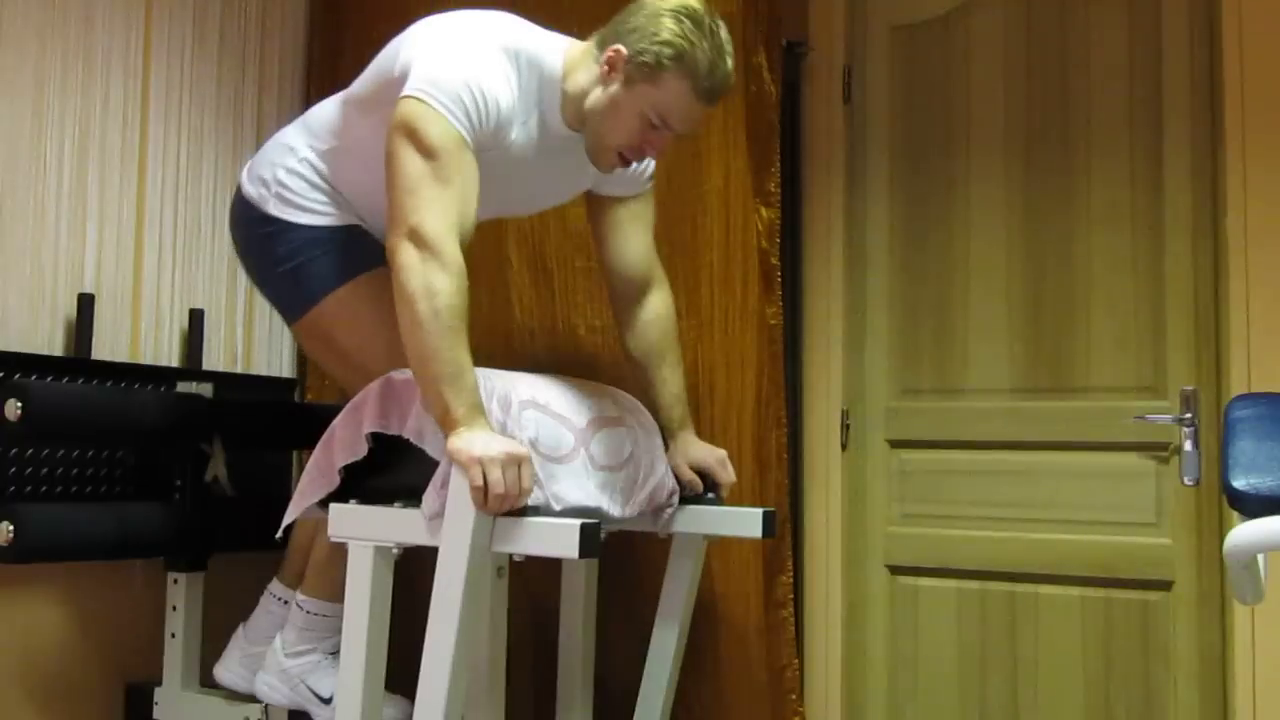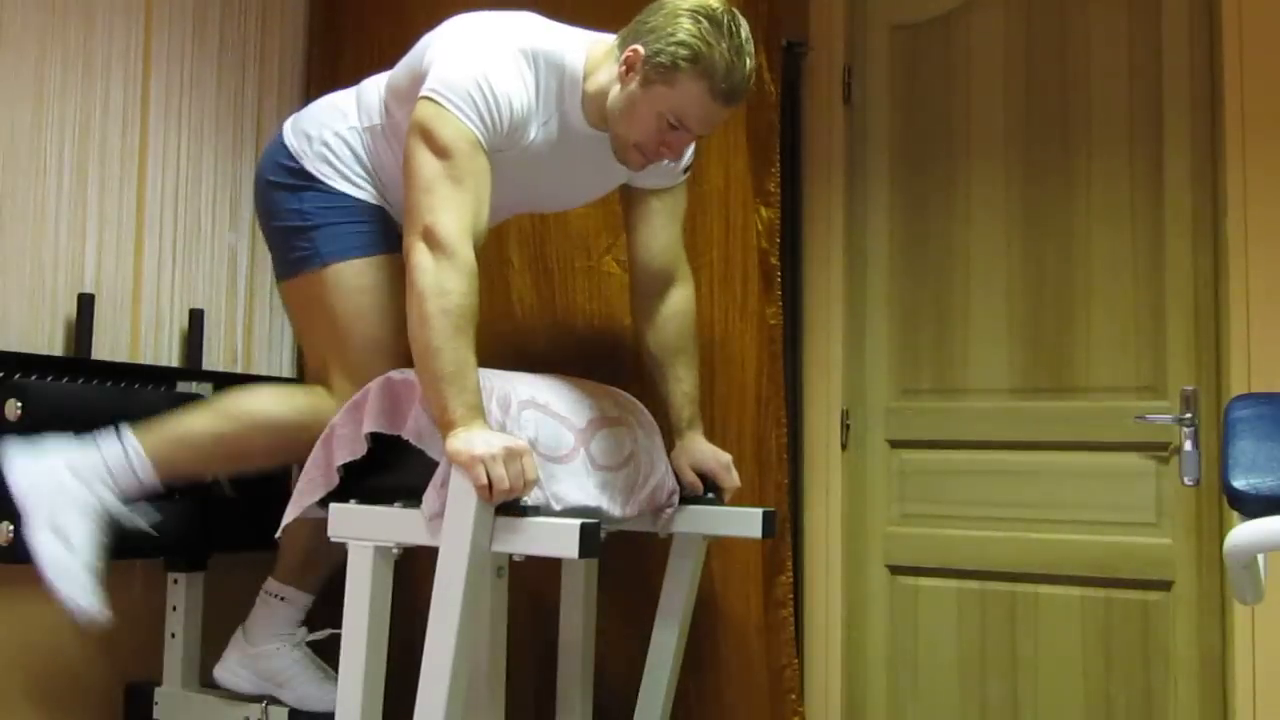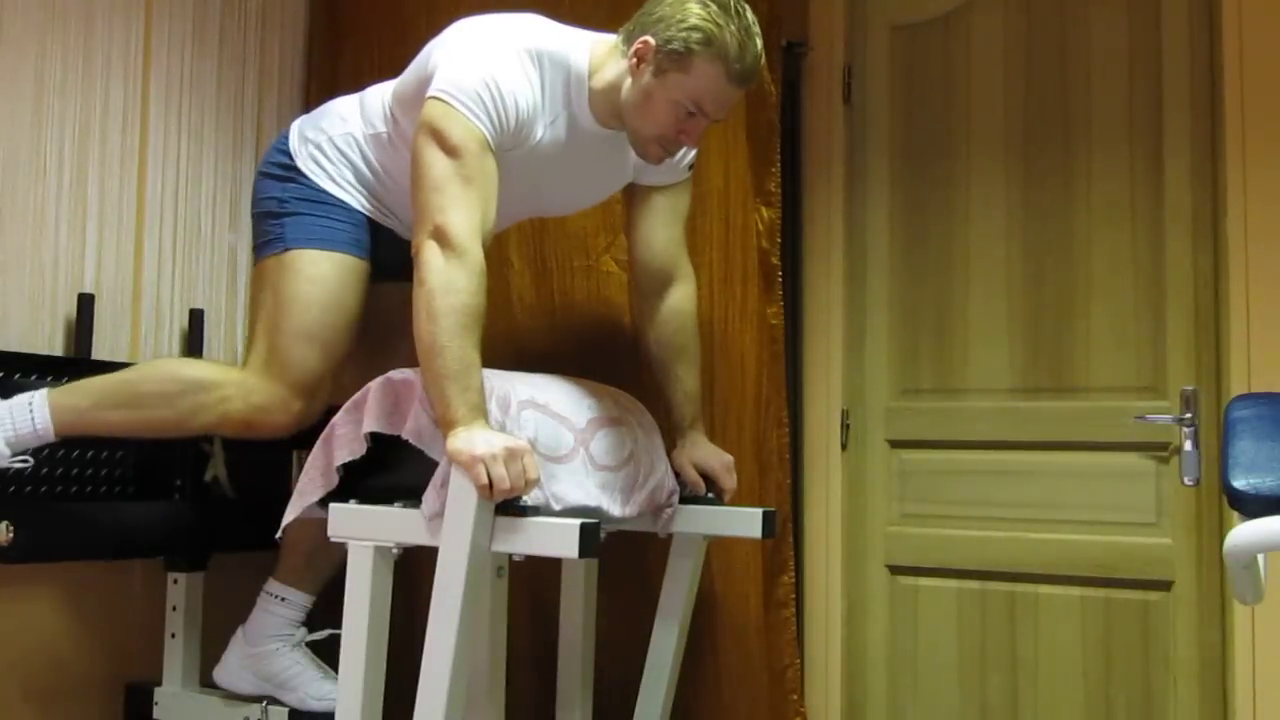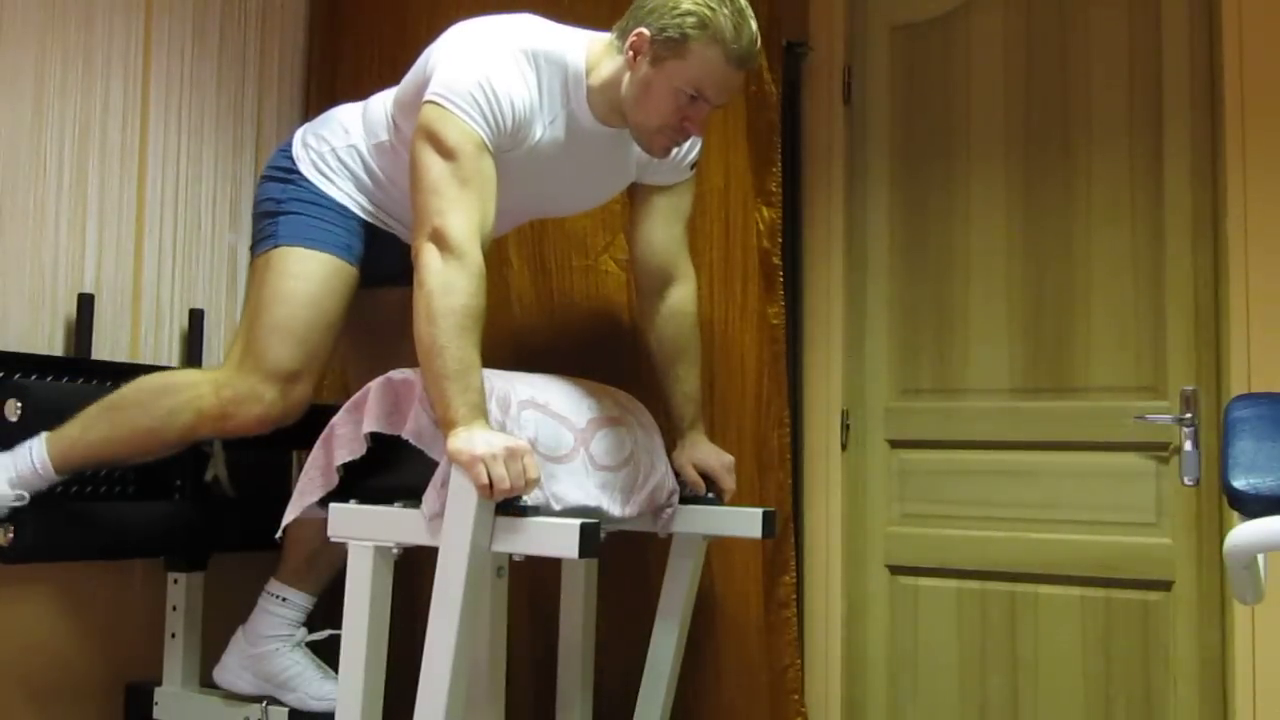
dt=0.4s
person 1, frame 1
left shoulder: (623, 142)
right shoulder: (471, 69)
left elbow: (641, 291)
right elbow: (426, 248)
left wrist: (678, 433)
right wrist: (466, 425)
left hip: (368, 228)
right hip: (295, 211)
right knee: (424, 413)
left ankle: (265, 641)
right ankle: (300, 654)
person 1, frame 2
left shoulder: (659, 137)
right shoulder: (493, 69)
left elbow: (664, 286)
right elbow: (440, 246)
left wrist: (688, 433)
right wrist: (465, 426)
left hip: (402, 204)
right hip: (328, 176)
right knee: (362, 403)
left ankle: (266, 642)
right ankle: (83, 476)
person 1, frame 3
left shoulder: (663, 135)
right shoulder: (496, 66)
left elbow: (665, 286)
right elbow: (449, 245)
left wrist: (689, 432)
right wrist: (465, 424)
left hip: (404, 226)
right hip: (328, 178)
right knee: (277, 399)
left ankle: (266, 642)
person 1, frame 4
left shoulder: (668, 138)
right shoulder: (494, 67)
left elbow: (668, 286)
right elbow: (448, 247)
left wrist: (689, 431)
right wrist: (466, 424)
left hip: (410, 236)
right hip: (332, 185)
right knee: (260, 395)
left ankle: (266, 642)
